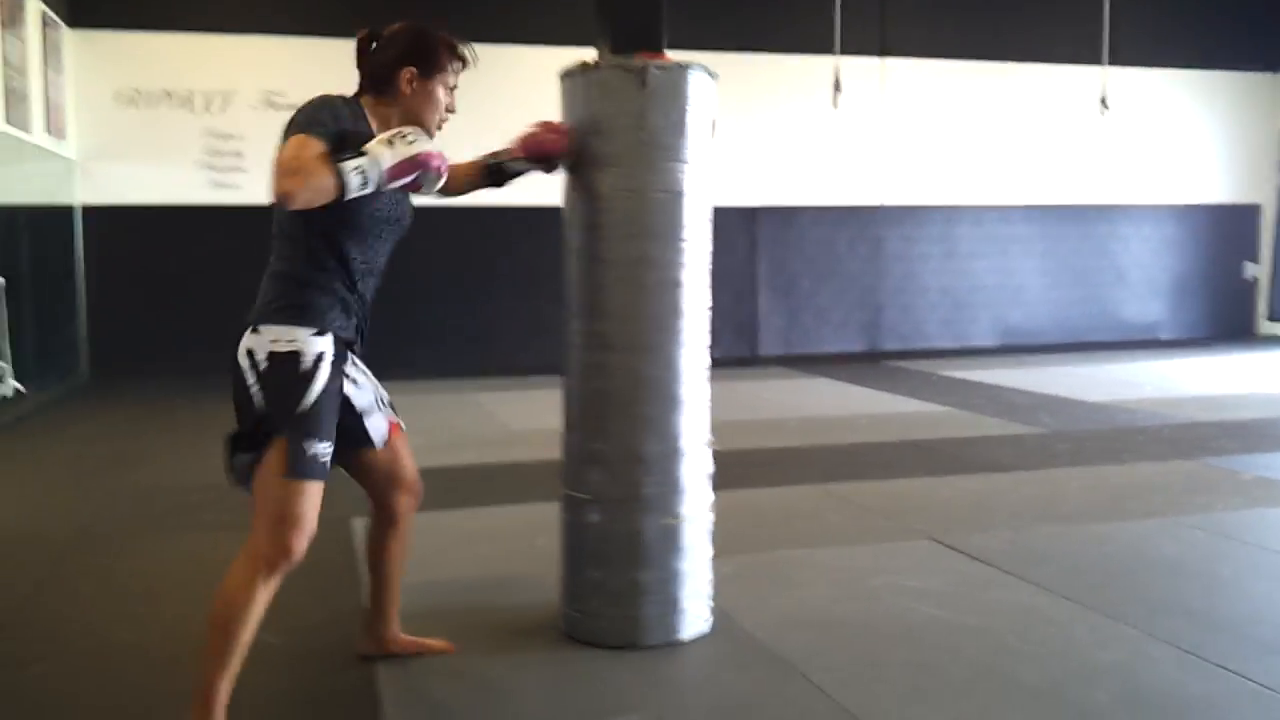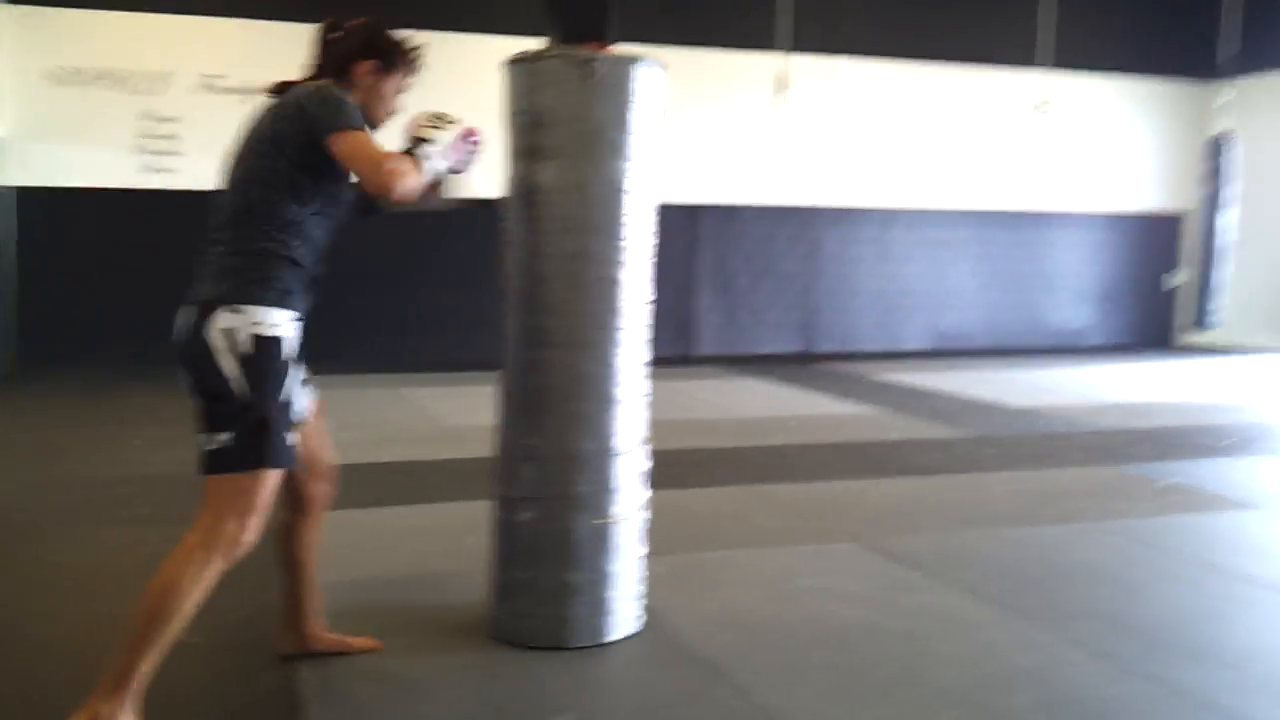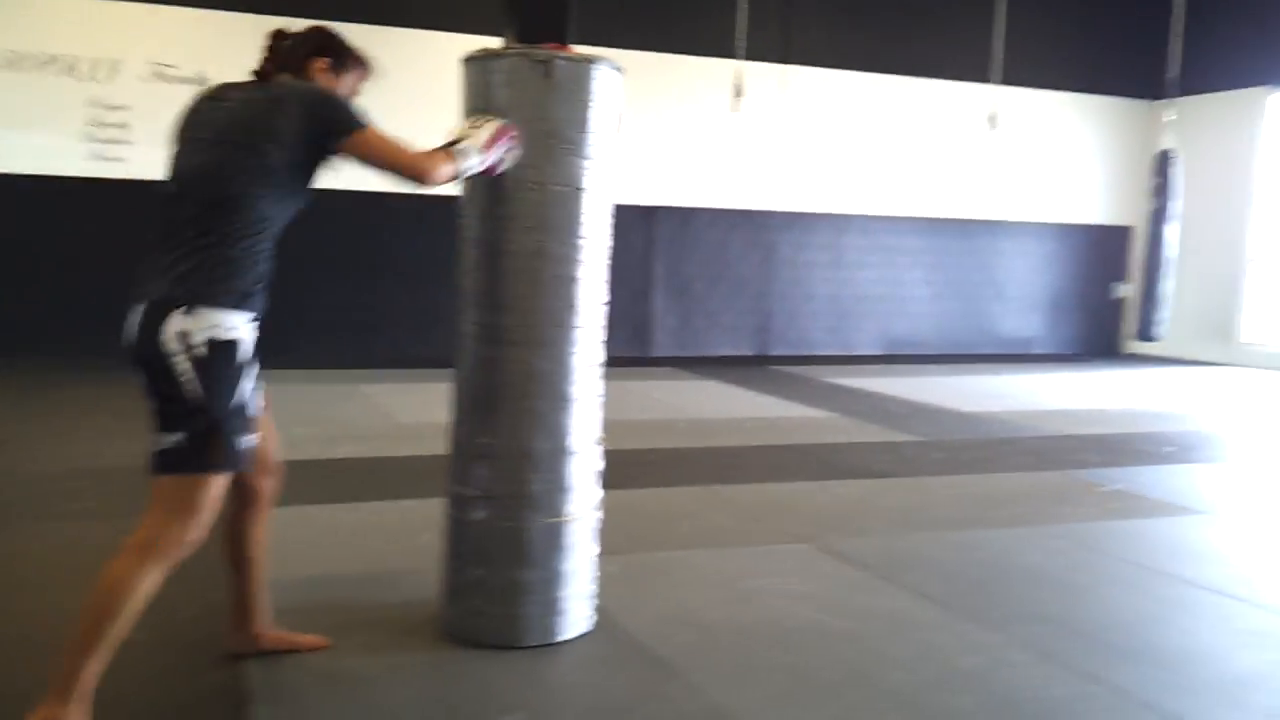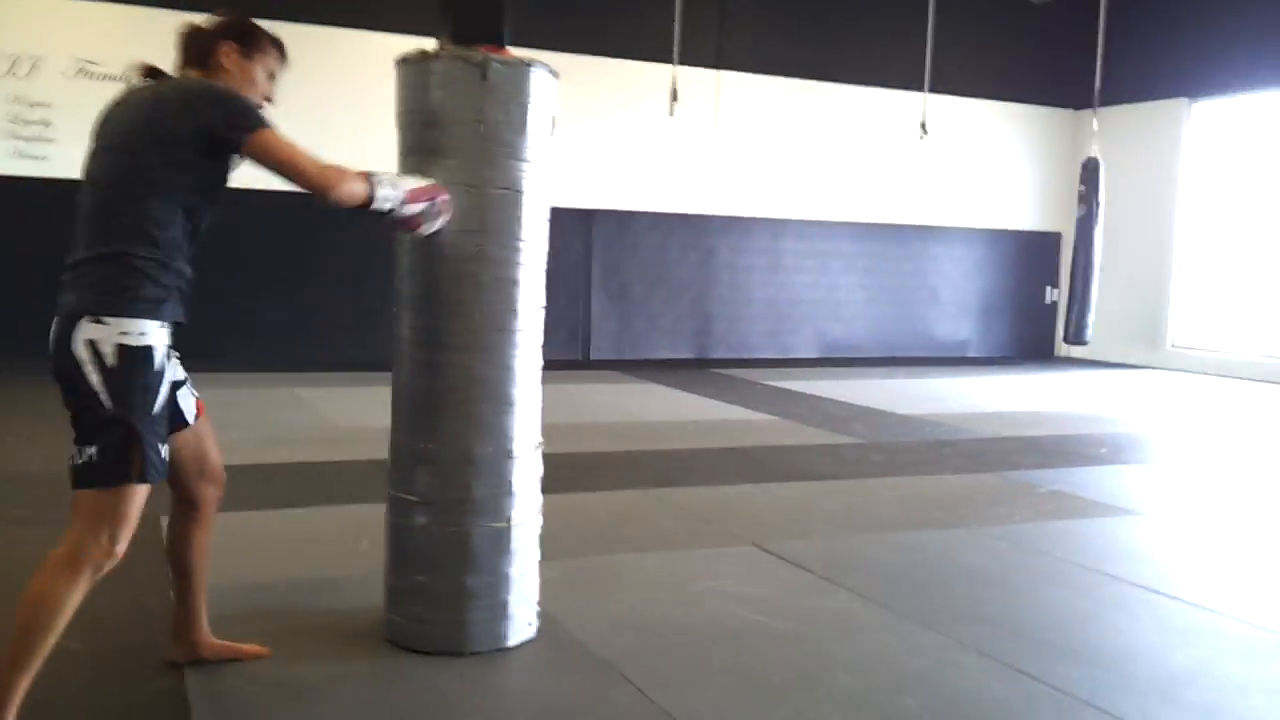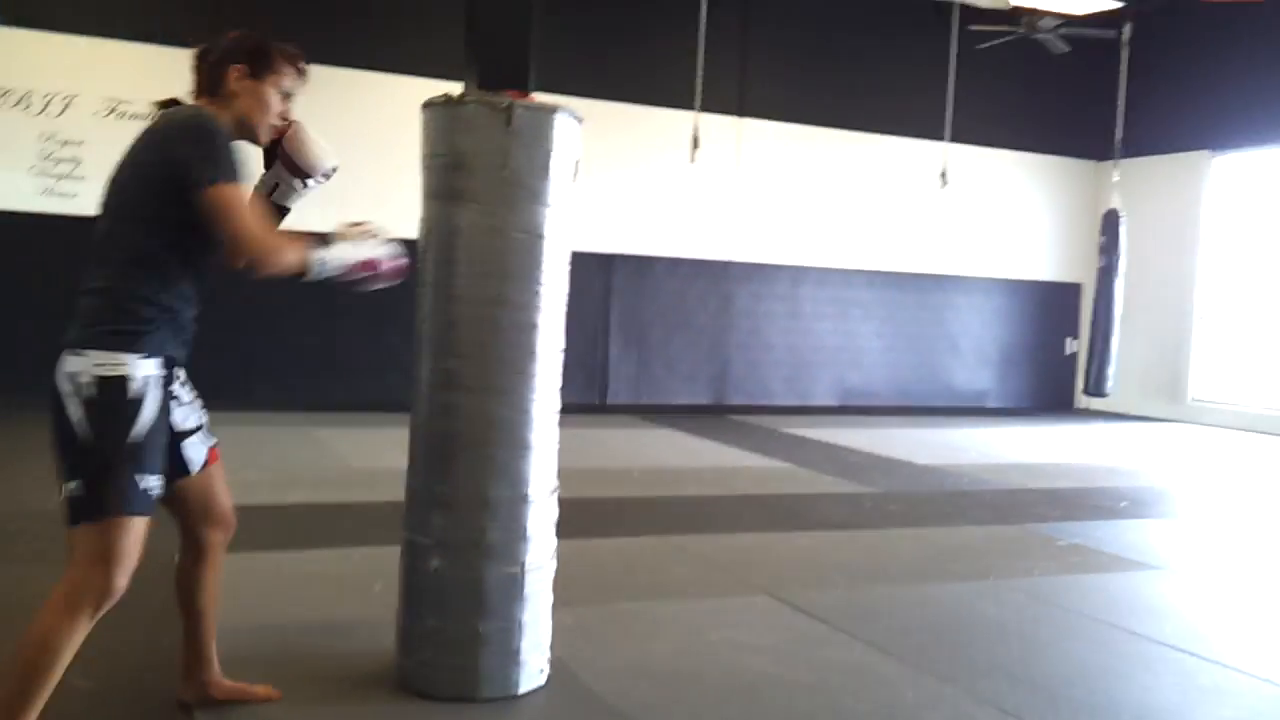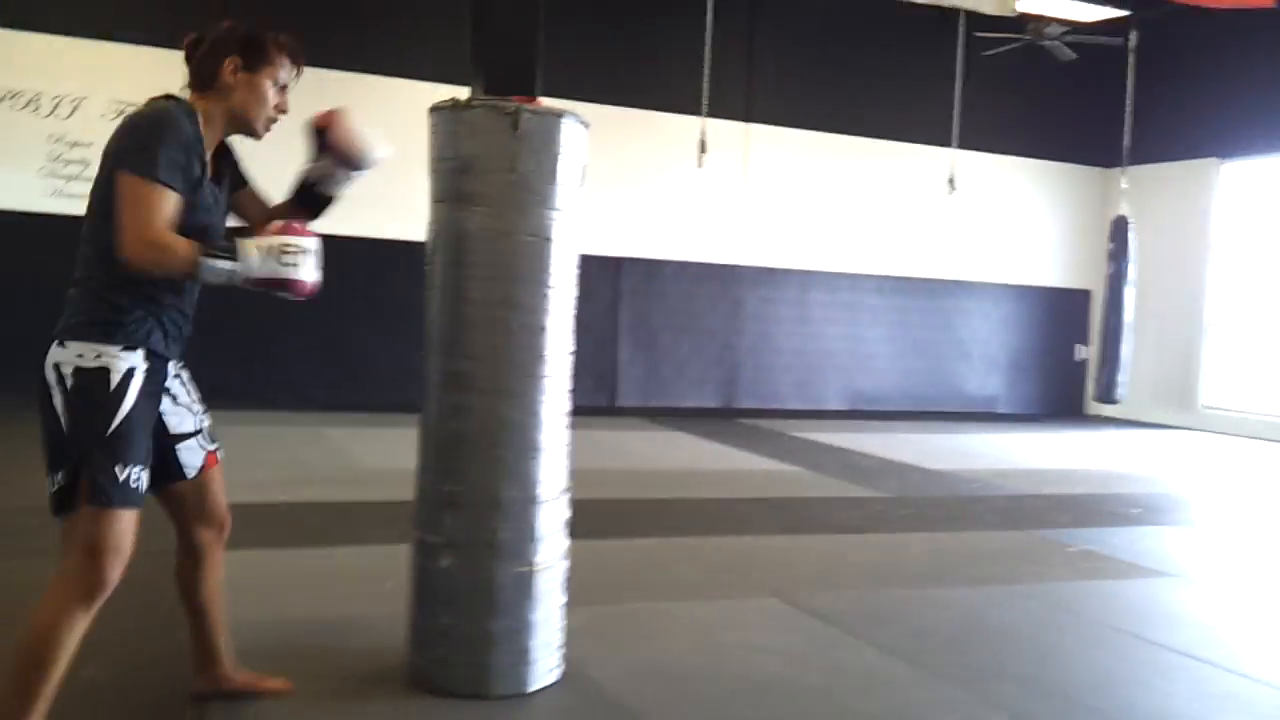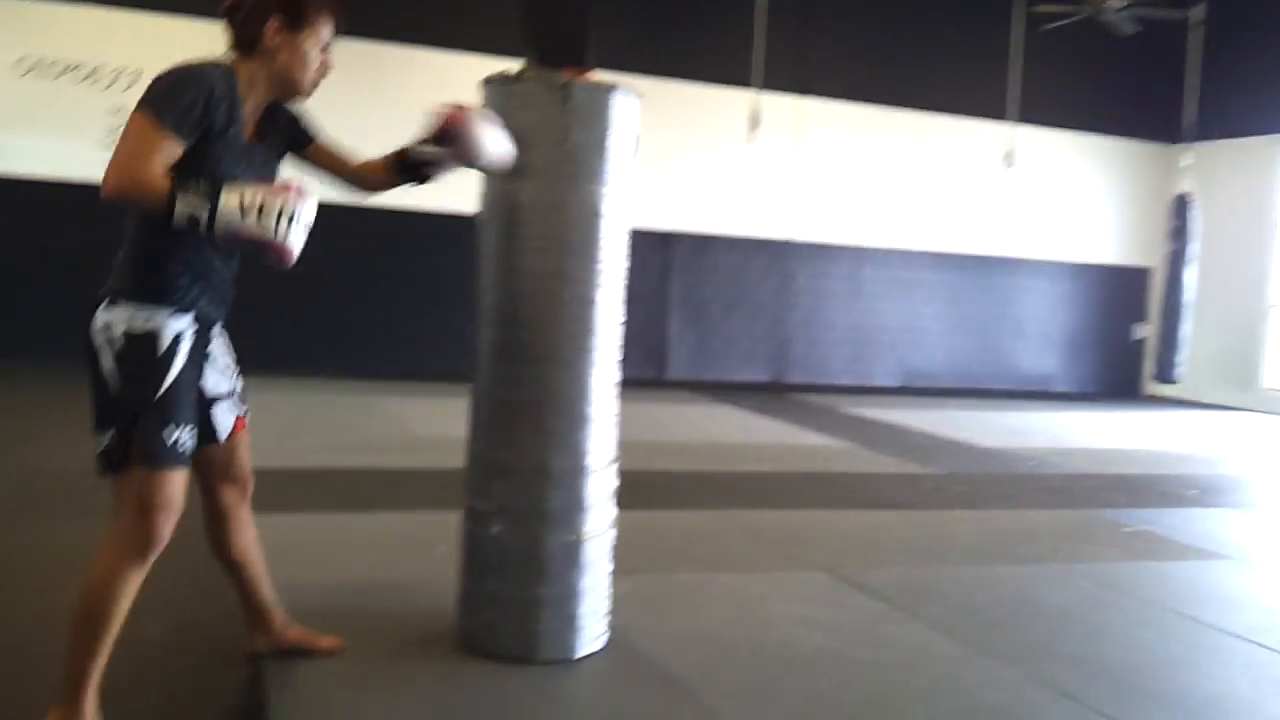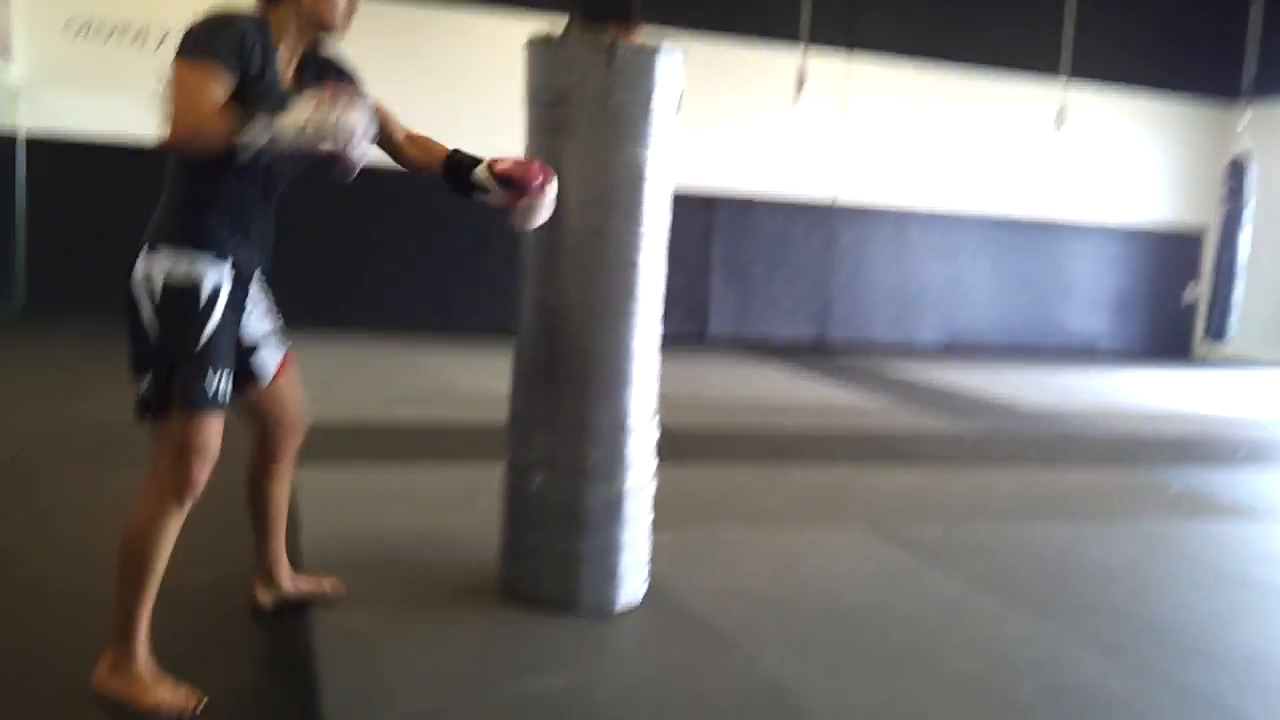
dt=0.1s
person 1, frame 1
left shoulder: (387, 136)
right shoulder: (329, 115)
left elbow: (449, 178)
right elbow: (293, 190)
left wrist: (519, 158)
right wrist: (383, 164)
left hip: (337, 349)
right hip: (294, 343)
left knee: (401, 489)
right knee: (280, 543)
left ankle: (381, 631)
person 1, frame 2
left shoulder: (297, 112)
right shoulder: (327, 101)
right elbow: (388, 183)
left wrist: (420, 155)
right wrist: (437, 151)
left hip: (255, 325)
right hip: (251, 325)
left knee: (314, 478)
right knee: (231, 532)
left ankle: (305, 628)
person 1, frame 3
left shoulder: (217, 106)
right shoulder: (312, 105)
right elbow: (420, 169)
right wrist: (474, 150)
left hip: (168, 316)
right hip: (208, 324)
left knee: (259, 477)
right knee: (172, 533)
left ankle: (250, 627)
person 1, frame 4
left shoulder: (134, 104)
right shoulder: (213, 102)
right elbow: (329, 187)
right wrist: (404, 194)
left hip: (107, 325)
right hip: (126, 330)
left knee: (203, 480)
right knee: (99, 542)
left ankle: (189, 635)
person 1, frame 5
left shoulder: (188, 138)
right shoulder: (200, 135)
left elbow: (230, 244)
right elbow: (262, 253)
left wrist: (286, 187)
right wrist: (343, 253)
left hip: (153, 364)
right hip: (116, 362)
left knee: (212, 520)
right knee: (99, 580)
person 1, frame 6
left shoulder: (214, 152)
right shoulder: (162, 126)
left elbow: (271, 224)
right elbow: (144, 250)
left wrist: (327, 178)
right wrist: (253, 264)
left hip: (156, 362)
right hip: (102, 363)
left knee: (208, 521)
right knee: (95, 573)
person 1, frame 7
left shoulder: (275, 114)
right shoulder: (194, 86)
left elbow: (361, 174)
right elbow: (122, 182)
left wrist: (437, 153)
right wrist: (229, 208)
left hip: (200, 326)
right hip: (149, 321)
left knee: (233, 489)
right knee: (146, 527)
left ankle: (268, 625)
person 1, frame 8
left shoulder: (317, 66)
left elbow: (397, 139)
right elbow: (187, 132)
left wrist: (478, 174)
right wrist: (295, 126)
left hip: (236, 274)
right hip: (188, 266)
left knee: (283, 423)
right knee: (185, 466)
left ankle: (274, 575)
right ankle: (123, 662)
